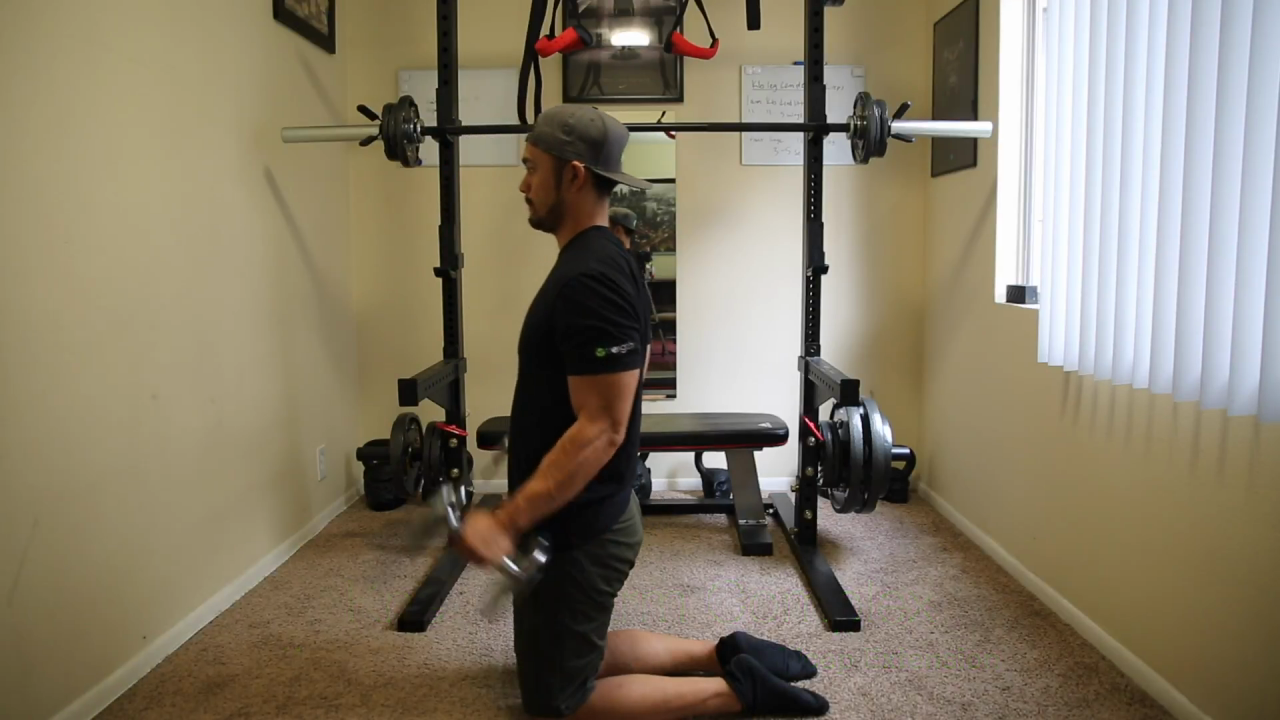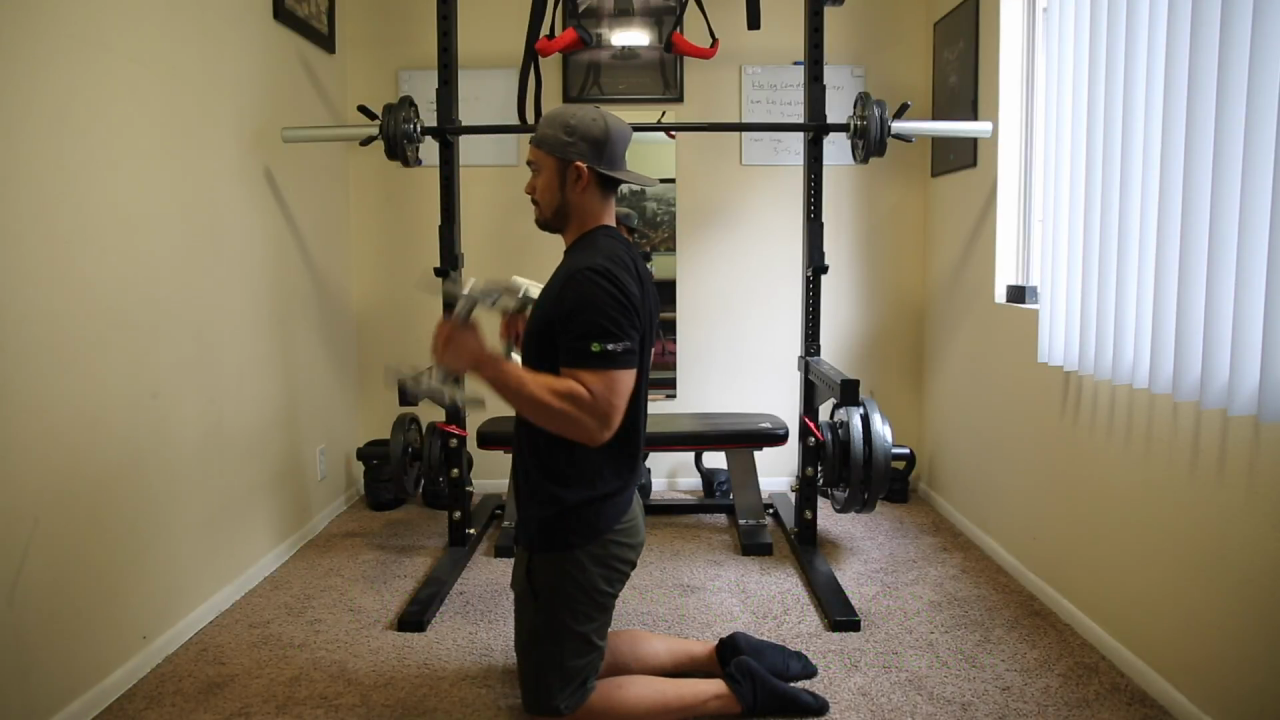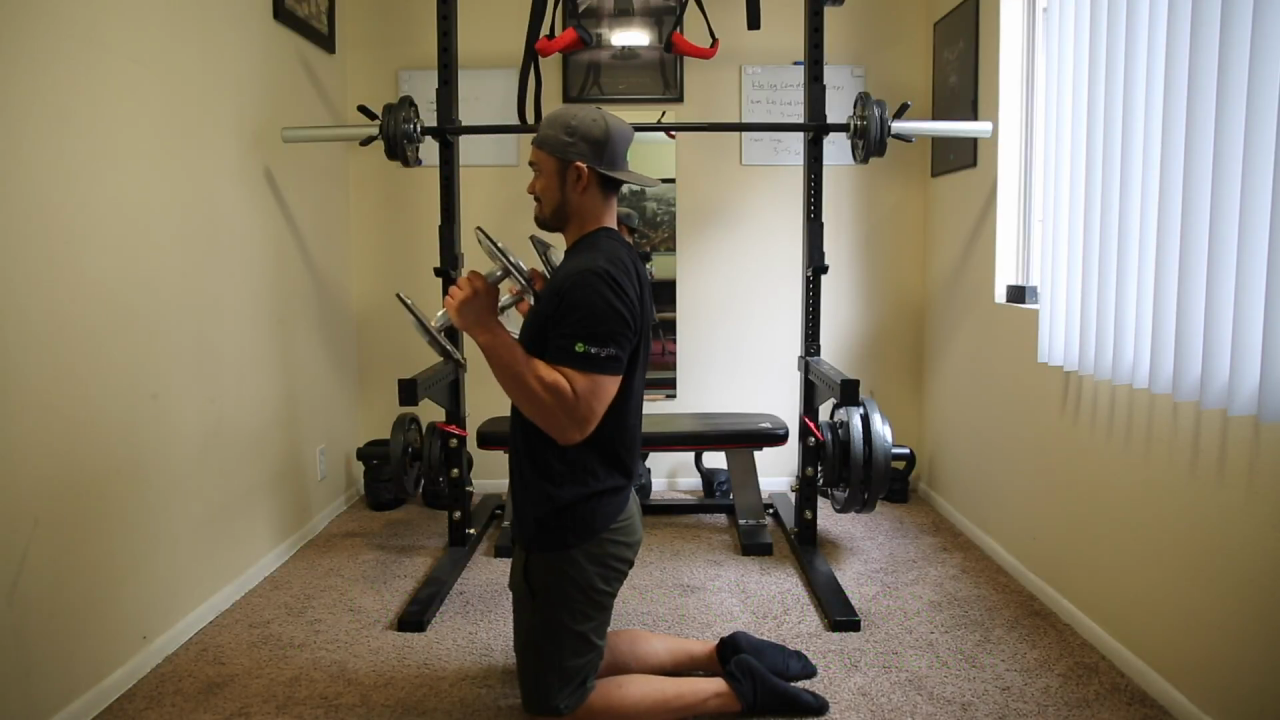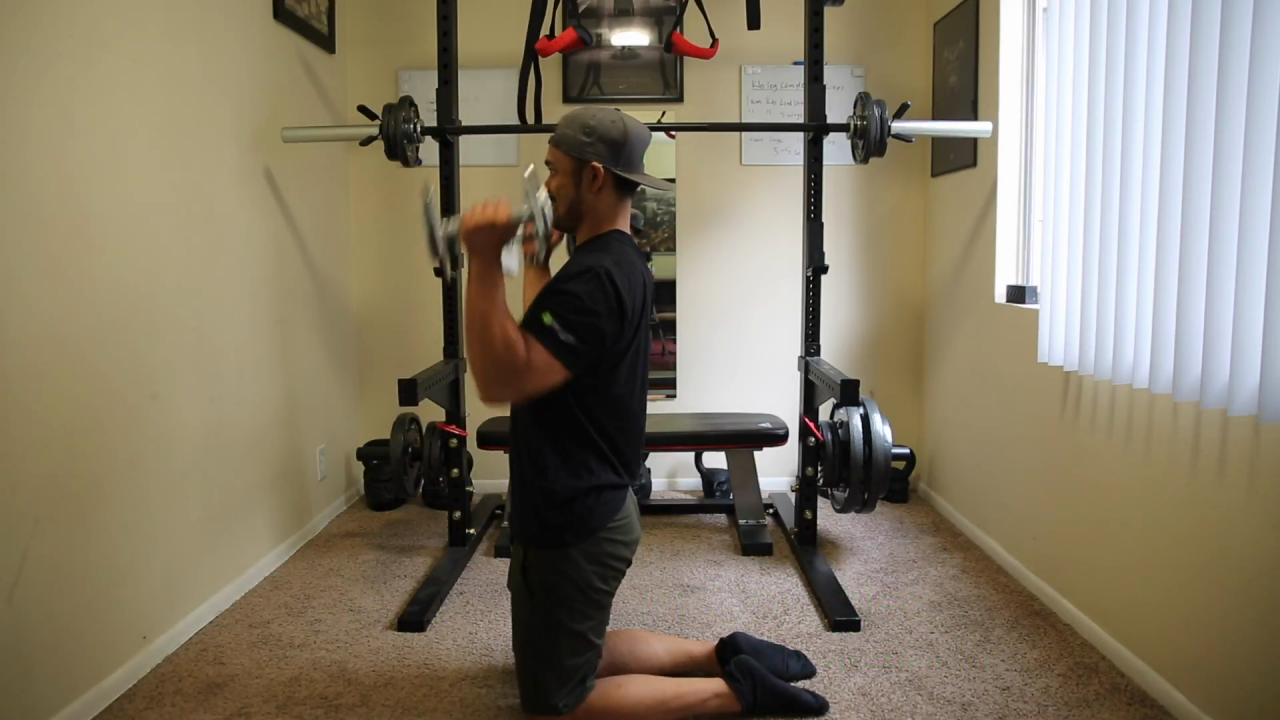
dt=0.3s
person 1, frame 1
left shoulder: (590, 281)
right shoulder: (595, 263)
left elbow: (602, 429)
left wrist: (507, 524)
left hip: (577, 527)
right hip: (584, 516)
right knee: (577, 652)
right ankle: (724, 653)
person 1, frame 2
left shoulder: (594, 276)
right shoulder: (604, 261)
left elbow: (595, 416)
left wrist: (485, 362)
right wrist: (534, 342)
left hip: (578, 528)
right hip: (583, 513)
right knee: (574, 653)
right ankle: (723, 654)
person 1, frame 3
left shoulder: (594, 279)
right shoulder: (599, 262)
left elbow: (570, 418)
left wrist: (487, 329)
right wrist: (537, 311)
left hip: (574, 526)
right hip: (582, 512)
right knee: (575, 653)
right ankle: (725, 653)
person 1, frame 4
left shoulder: (597, 279)
right shoulder: (611, 262)
left elbow: (499, 380)
right elbow: (544, 359)
left wrist: (483, 266)
right wrist: (537, 261)
left hip: (572, 525)
right hip: (586, 510)
right knee: (574, 653)
right ankle: (724, 655)
